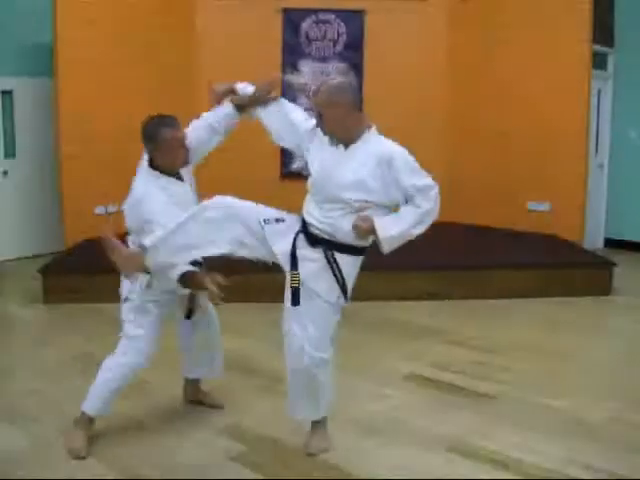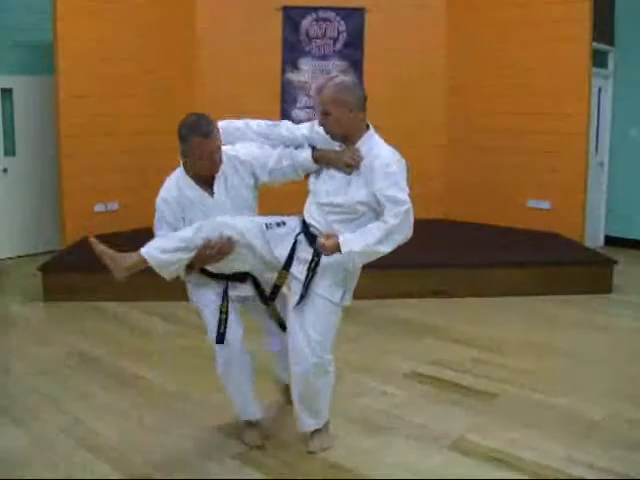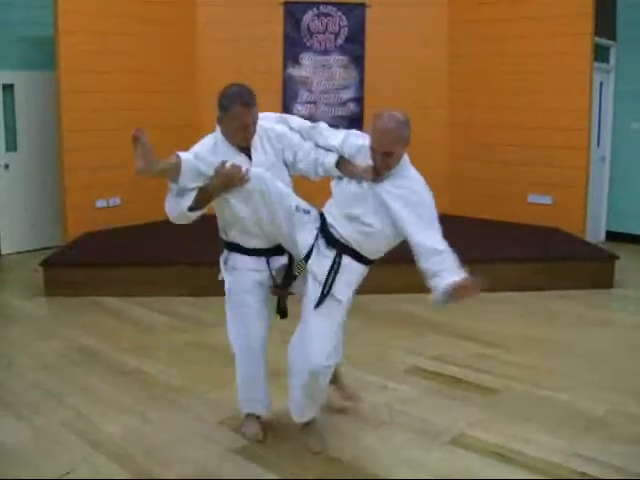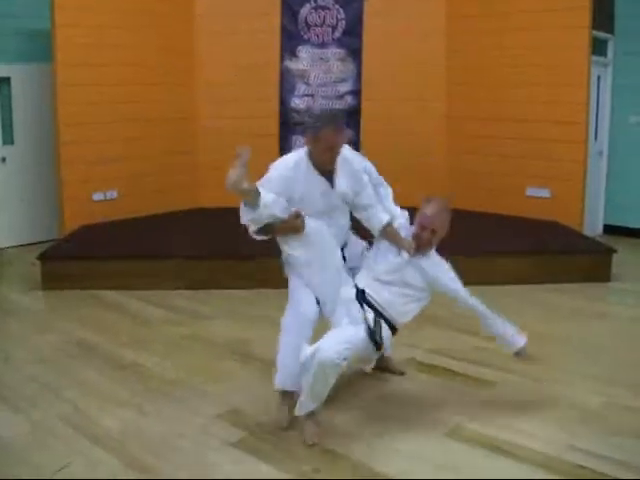
dt=0.5s
person 1, frame 1
left shoulder: (178, 157)
right shoulder: (150, 200)
left elbow: (210, 126)
left wrist: (248, 100)
right wrist: (197, 281)
left hip: (180, 268)
right hip: (150, 279)
left knee: (204, 325)
right knee: (134, 352)
left ankle: (193, 387)
right ankle: (84, 420)
person 1, frame 2
left shoulder: (241, 160)
right shoulder: (171, 196)
left elbow: (288, 159)
left wrist: (331, 157)
right wrist: (200, 259)
right hip: (211, 284)
left knee: (288, 333)
right knee: (230, 352)
left ankle: (290, 386)
right ankle: (250, 419)
person 1, frame 3
left shoulder: (275, 134)
right shoulder: (205, 154)
left elbow: (313, 159)
right elbow: (179, 208)
left wrist: (353, 169)
right wrist: (216, 186)
left hip: (290, 246)
right hip: (245, 261)
right knee: (249, 338)
right ankle: (253, 412)
person 1, frame 4
left shoulder: (350, 161)
right shoulder: (285, 172)
left elbow: (369, 207)
right elbow: (250, 216)
left wrist: (401, 241)
right wrist: (280, 228)
left hip: (344, 252)
right knee: (303, 312)
left ankle: (378, 355)
right ankle: (286, 392)
person 2, frame 1
left shoulder: (390, 156)
right shoulder: (318, 138)
left elbow: (428, 201)
right elbow: (285, 114)
left wrist: (383, 228)
right wrist: (241, 92)
left hip: (330, 264)
right hip: (294, 237)
left knee: (310, 351)
right knee: (223, 210)
left ankle: (317, 423)
right ankle: (143, 257)
person 2, frame 2
left shoulder: (385, 161)
right shoulder: (324, 138)
left elbow: (399, 224)
right elbow: (276, 134)
left wrist: (346, 245)
right wrist: (218, 131)
left hip: (329, 265)
right hip: (295, 237)
left knee: (310, 354)
right knee: (221, 231)
left ankle: (317, 424)
right ankle: (131, 261)
person 2, frame 3
left shoulder: (415, 193)
right shoulder: (358, 146)
left elbow: (433, 249)
right elbow: (316, 130)
left wrist: (450, 282)
right wrist: (262, 118)
left hip: (338, 269)
right hip: (312, 236)
left knee: (317, 356)
right knee: (252, 180)
left ankle: (307, 418)
person 2, frame 4
left shoulder: (438, 272)
right shoulder: (397, 226)
left elbow: (472, 305)
left wrist: (515, 341)
left hip: (368, 326)
right hip: (347, 299)
left knee: (328, 355)
left ankle: (308, 411)
